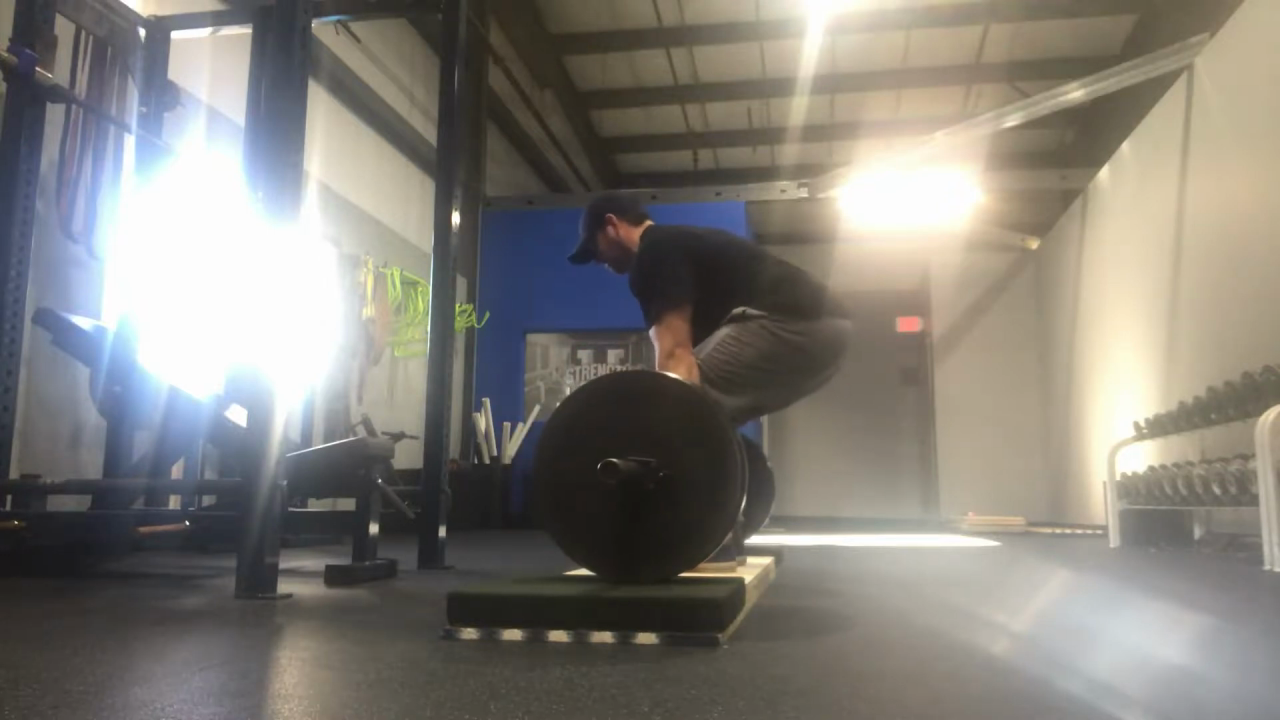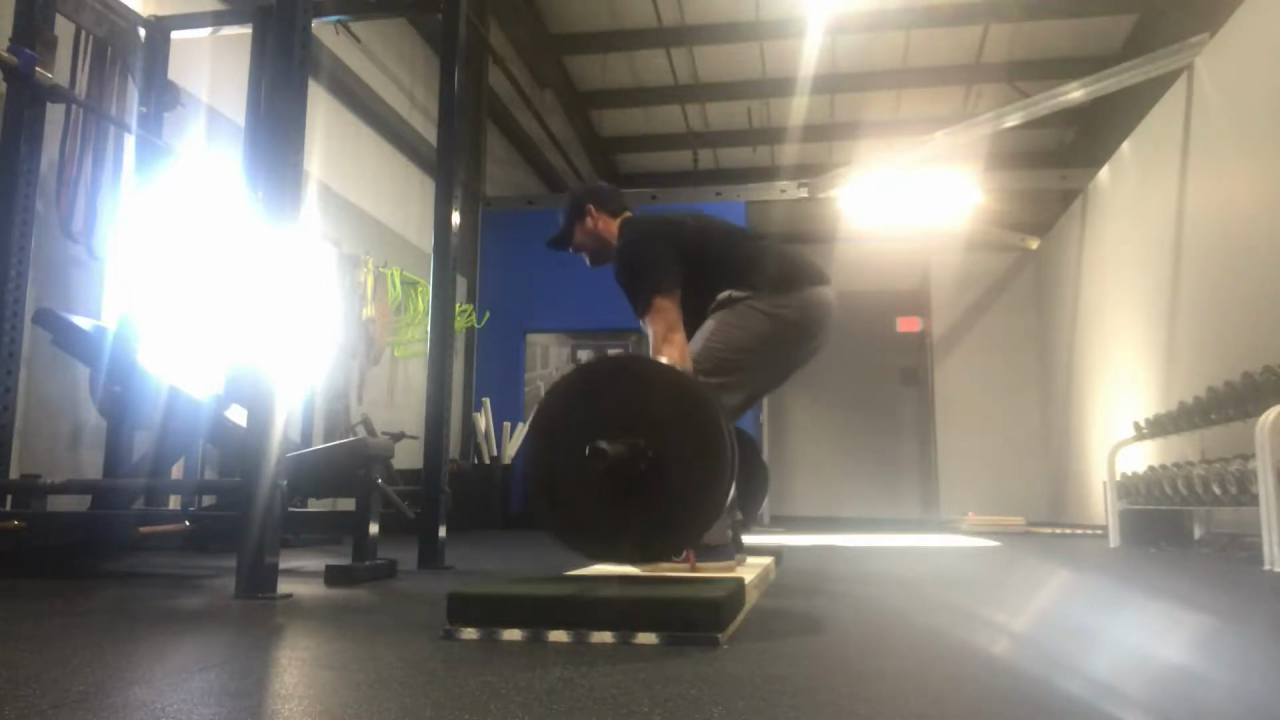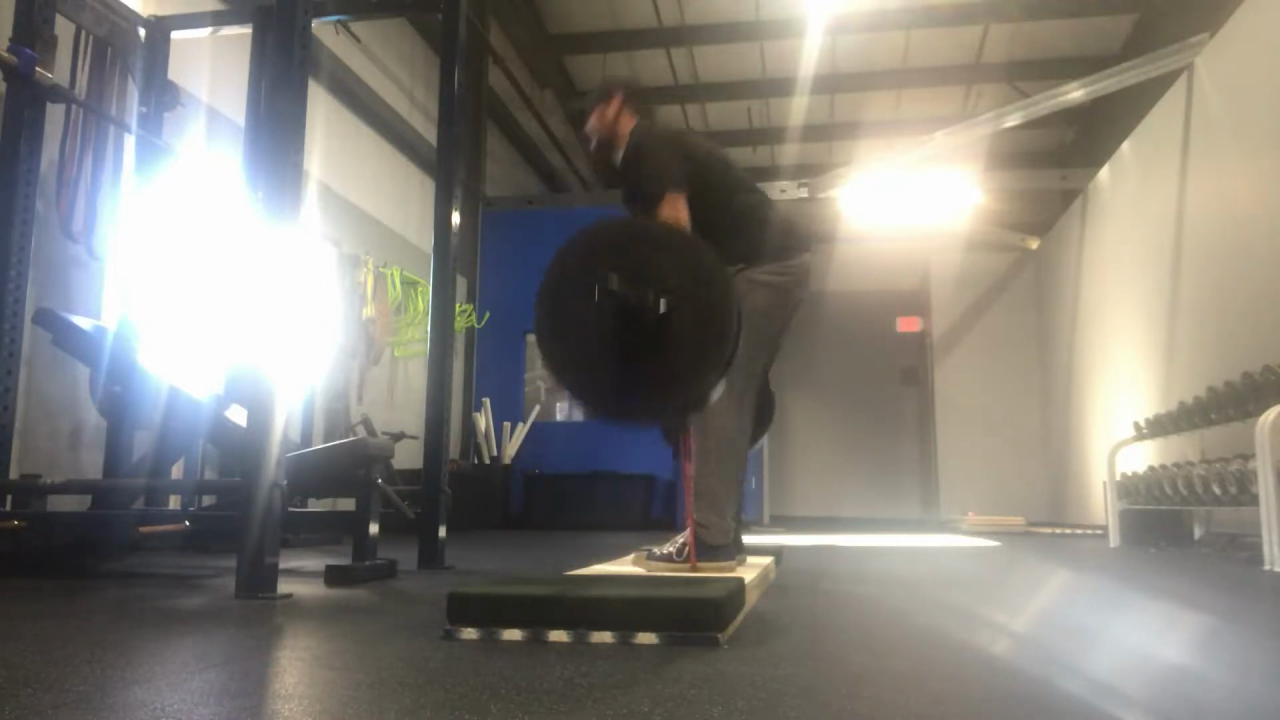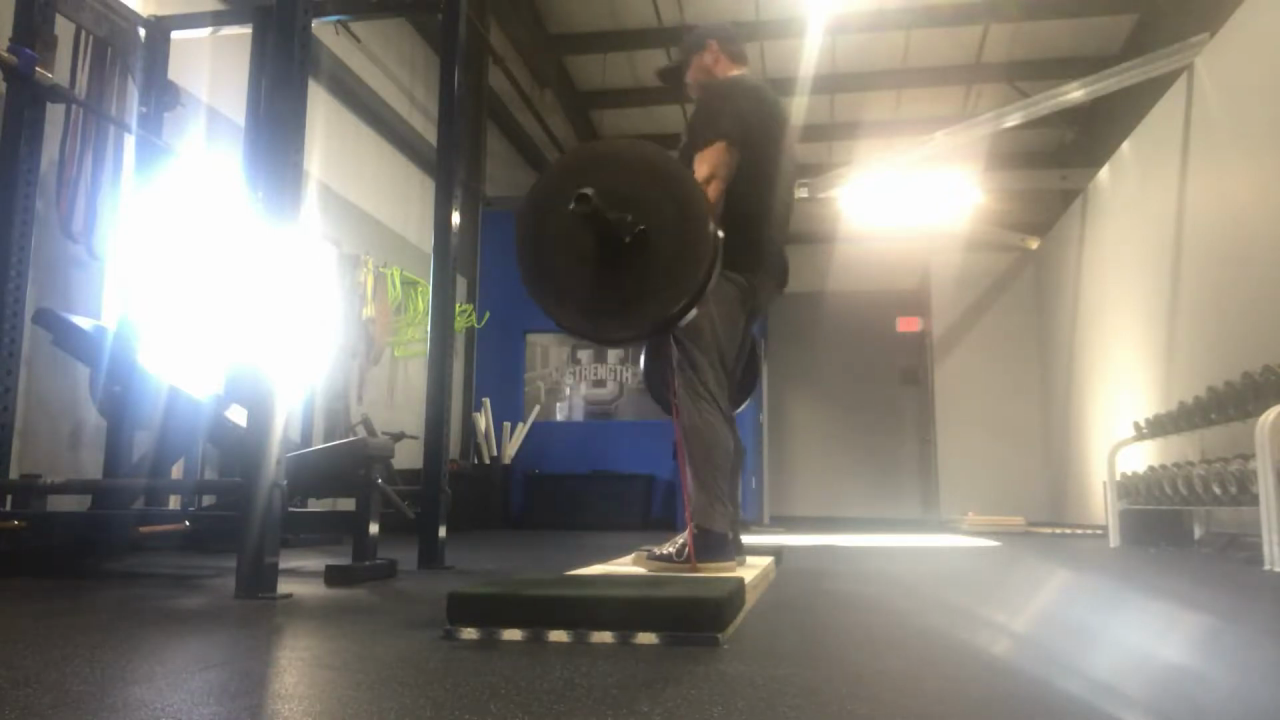
dt=0.4s
person 1, frame 1
left shoulder: (655, 254)
right shoulder: (676, 245)
left elbow: (675, 354)
right elbow: (688, 352)
left hip: (795, 325)
right hip: (822, 326)
right ankle: (720, 535)
person 1, frame 2
left shoulder: (637, 243)
right shoulder: (657, 235)
left elbow: (668, 339)
right elbow: (678, 338)
left hip: (782, 297)
right hip: (805, 299)
left ankle: (705, 541)
right ankle: (717, 534)
person 1, frame 3
left shoulder: (644, 148)
right shoulder: (659, 149)
left elbow: (674, 230)
right elbow: (684, 237)
left hip: (761, 262)
right hip: (776, 260)
left knee: (714, 393)
right knee: (725, 395)
left ankle: (709, 542)
right ankle: (720, 535)
person 1, frame 4
left shoulder: (728, 95)
right shoulder: (760, 106)
left elbow: (709, 179)
left hip: (721, 264)
right hip: (751, 267)
left knee: (699, 400)
right knee: (711, 404)
left ankle: (709, 540)
right ankle: (719, 535)
